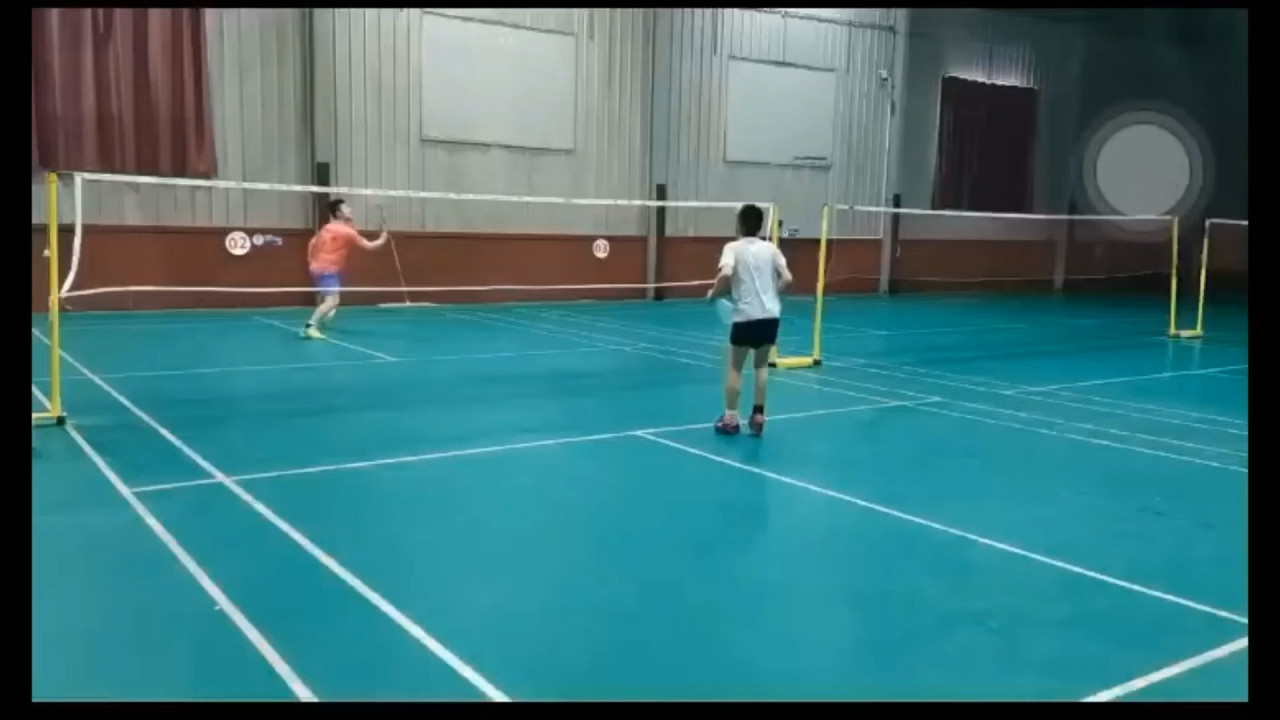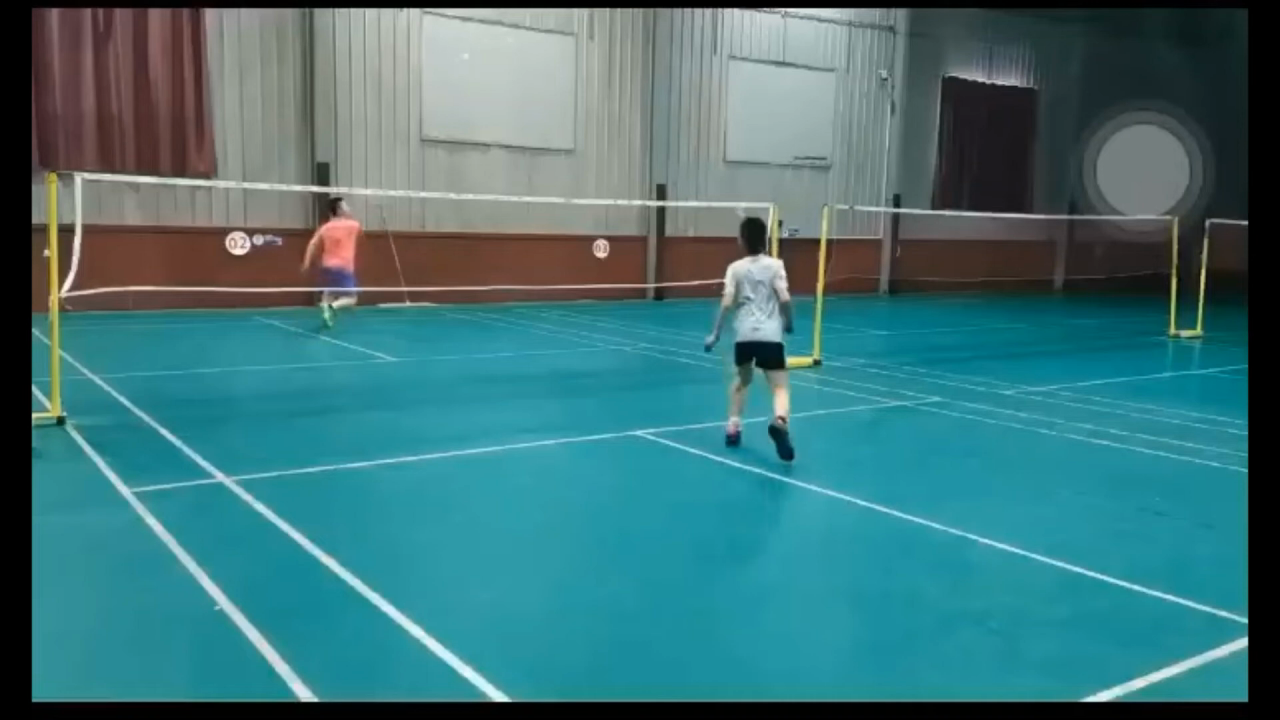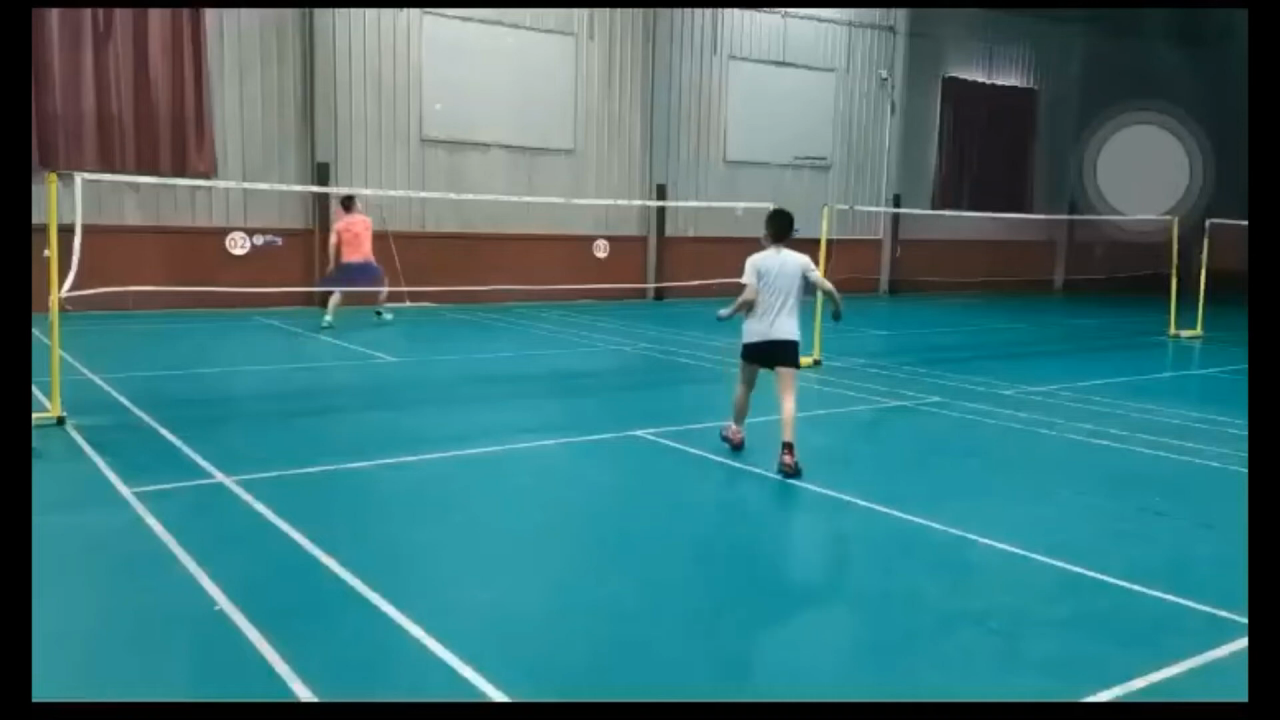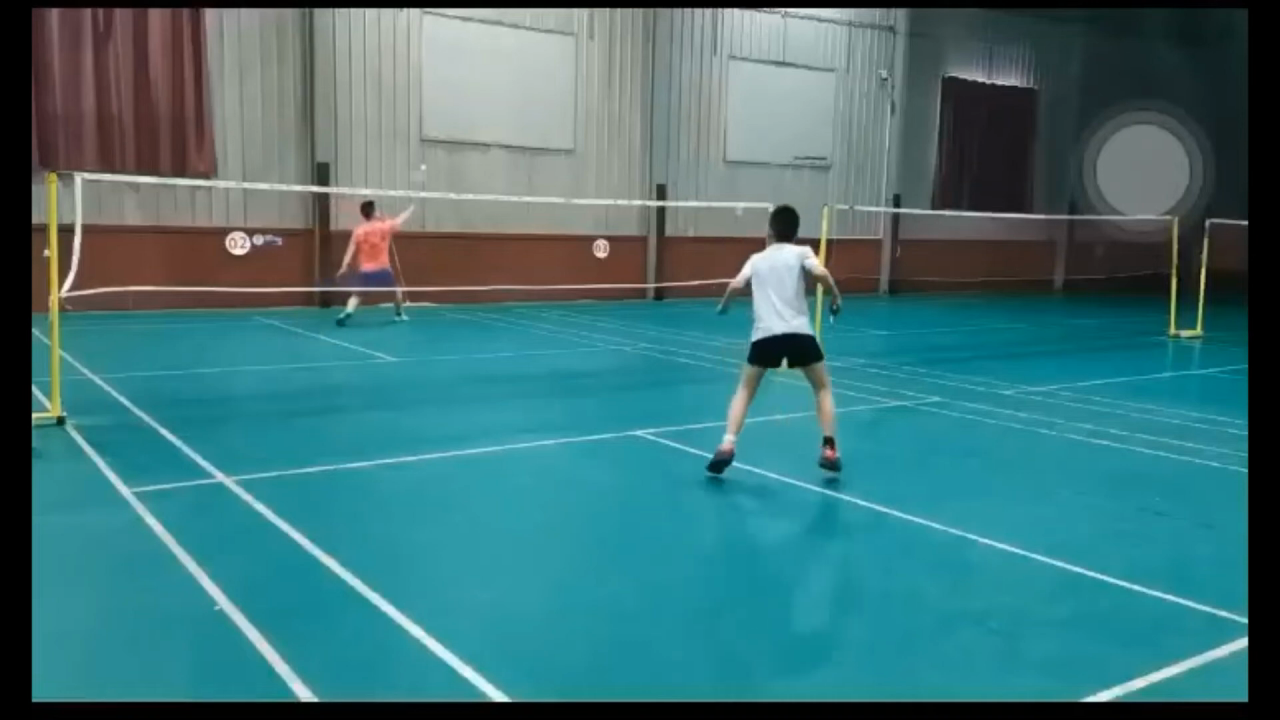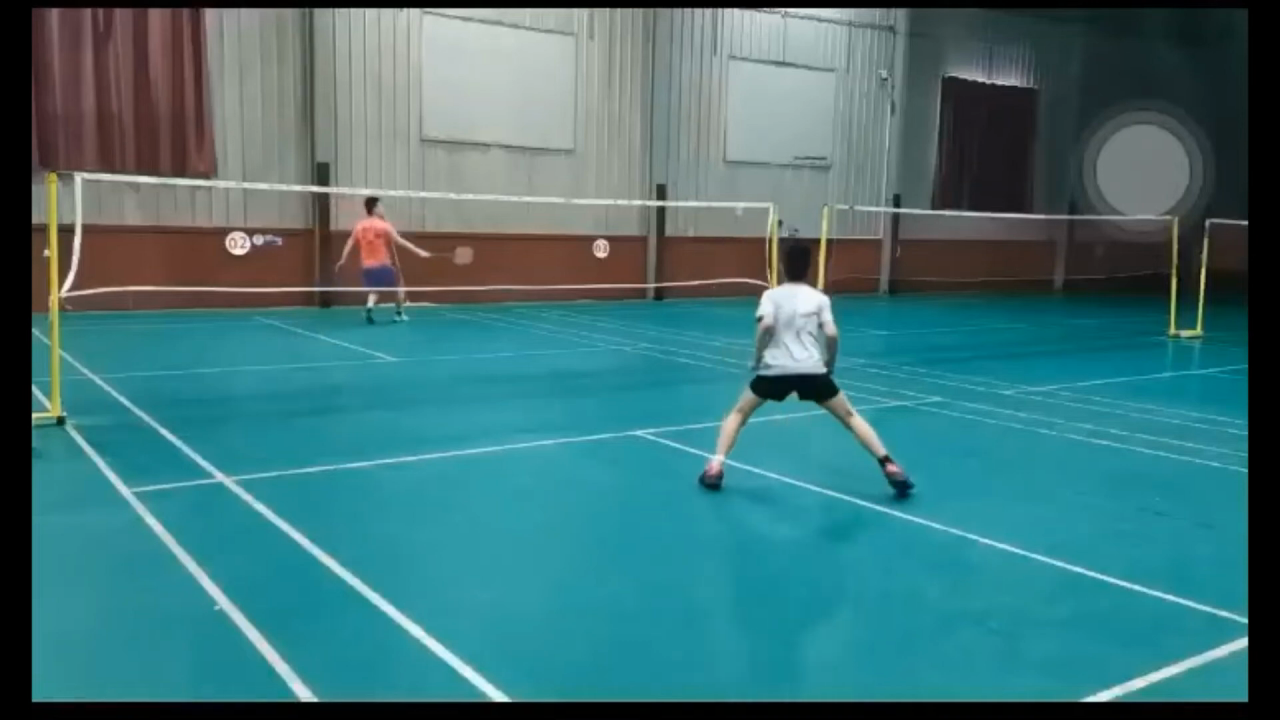
dt=0.2s
person 1, frame 1
left shoulder: (733, 248)
right shoulder: (771, 248)
left elbow: (726, 274)
right elbow: (787, 279)
left wrist: (713, 294)
left hip: (746, 315)
right hip: (770, 315)
left knee: (735, 367)
right knee: (761, 365)
left ankle: (730, 419)
right ankle: (758, 416)
person 1, frame 2
left shoulder: (735, 268)
right shoulder: (775, 265)
left elbow: (727, 303)
right elbow: (785, 299)
left wrist: (715, 334)
right wrist: (788, 321)
left hip: (745, 335)
right hip: (771, 337)
left knee: (741, 380)
right knee: (780, 390)
left ankle: (733, 427)
right ankle: (779, 423)
person 1, frame 3
left shoulder: (755, 260)
right shoulder: (801, 260)
left elbow: (749, 297)
right elbow: (826, 288)
left wrist: (728, 312)
right wrist: (838, 306)
left hip: (756, 335)
right hip: (786, 337)
left knee: (745, 385)
right knee: (787, 397)
left ankle: (736, 433)
right ankle: (787, 454)
person 1, frame 4
left shoulder: (757, 259)
right shoulder: (801, 252)
left elbow: (736, 285)
right elbow: (820, 272)
left wrist: (723, 305)
right wrist: (835, 298)
left hip: (765, 334)
right hip: (798, 332)
left knee: (744, 392)
right knee: (823, 389)
left ankle: (727, 447)
right ankle: (829, 450)
person 1, frame 5
left shoulder: (771, 295)
right shoulder: (819, 299)
left elbow: (766, 326)
right elbow: (832, 335)
left wrist: (757, 358)
right wrist: (830, 363)
left hip: (775, 369)
right hip: (811, 370)
left knee: (738, 414)
right knee: (851, 418)
left ankle: (716, 467)
right ankle: (890, 468)
